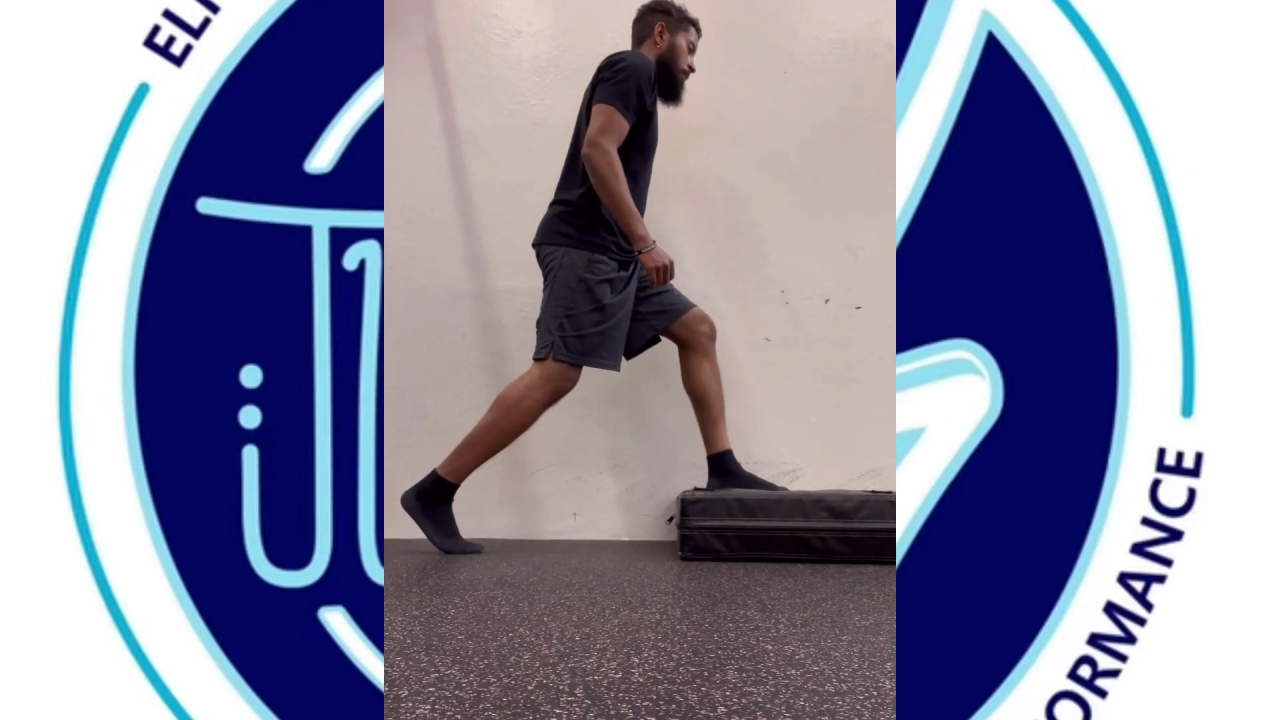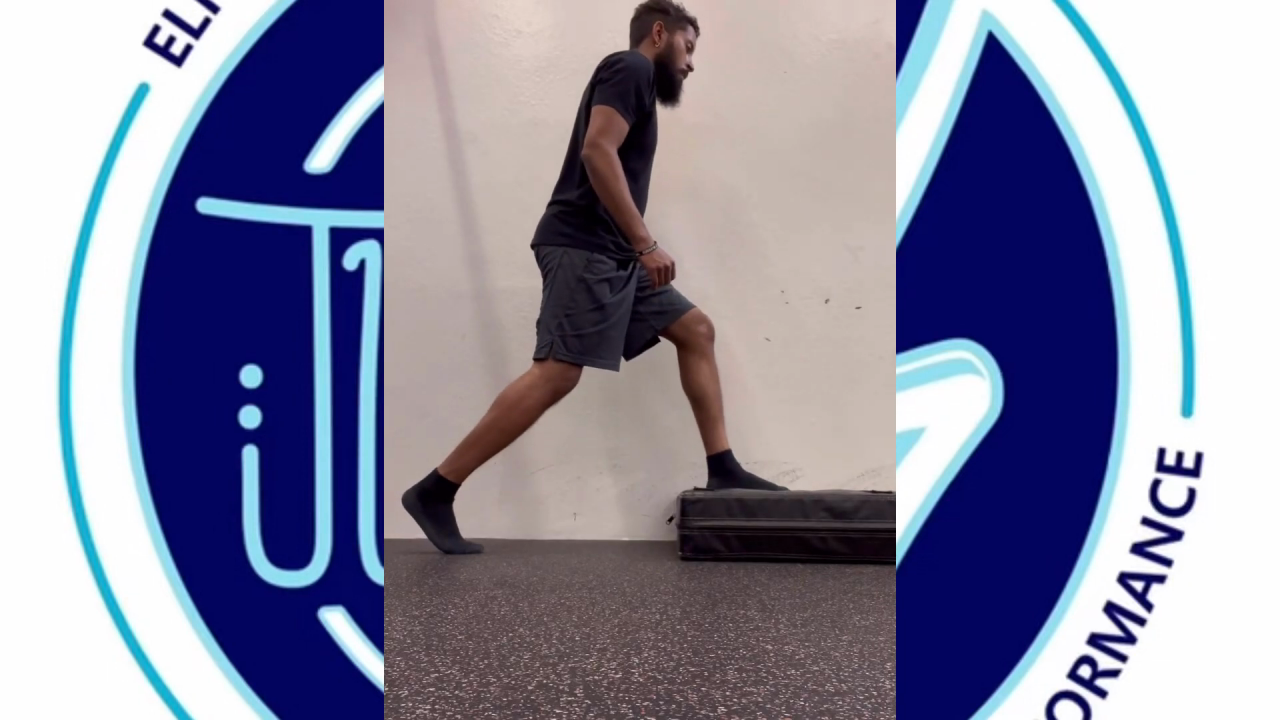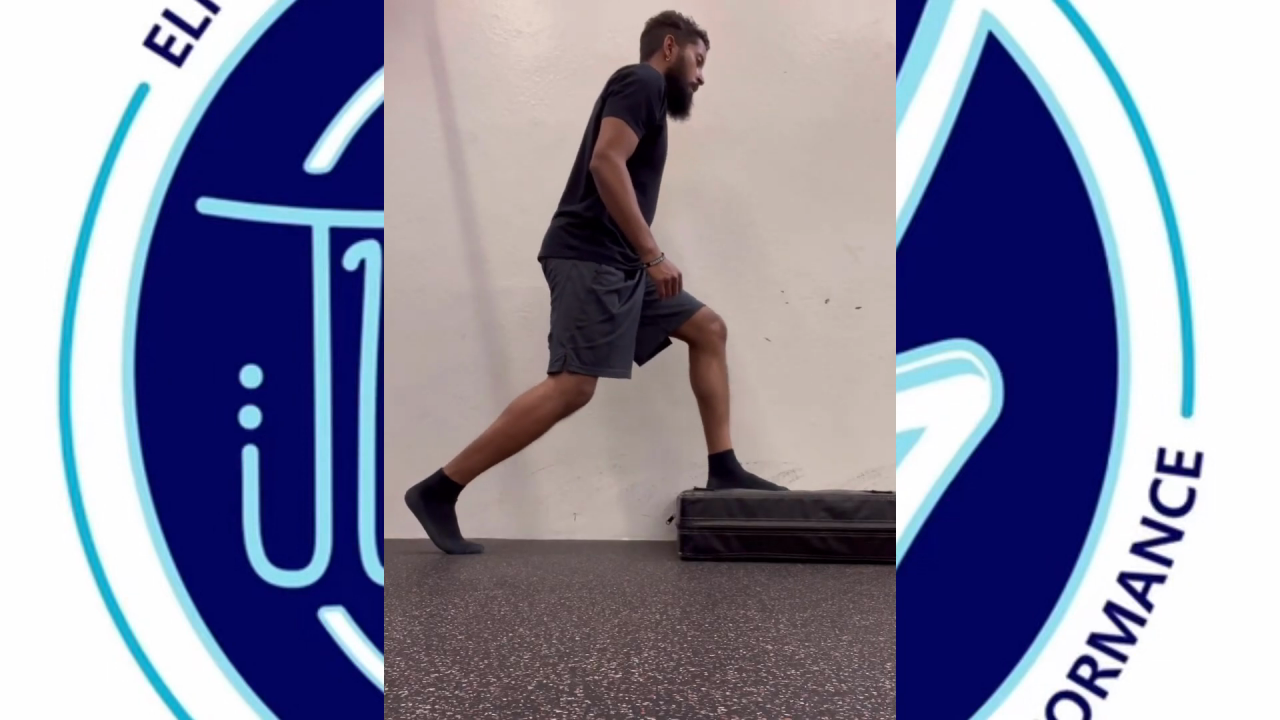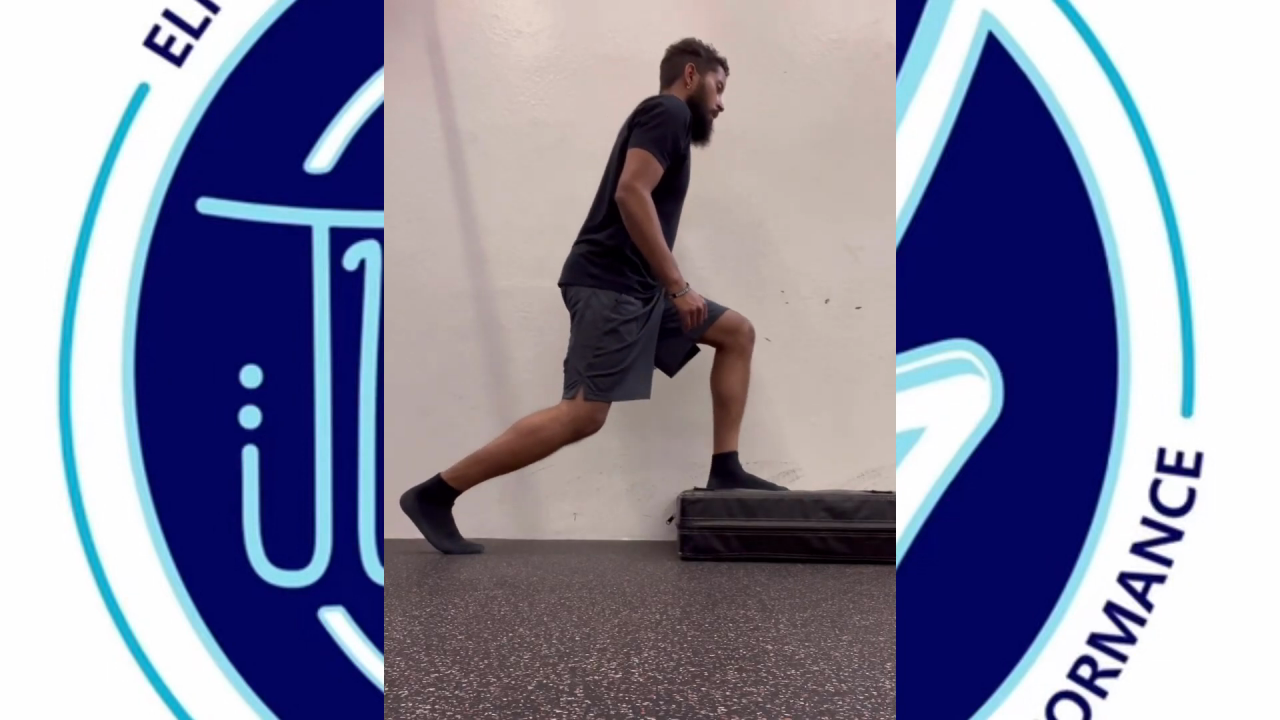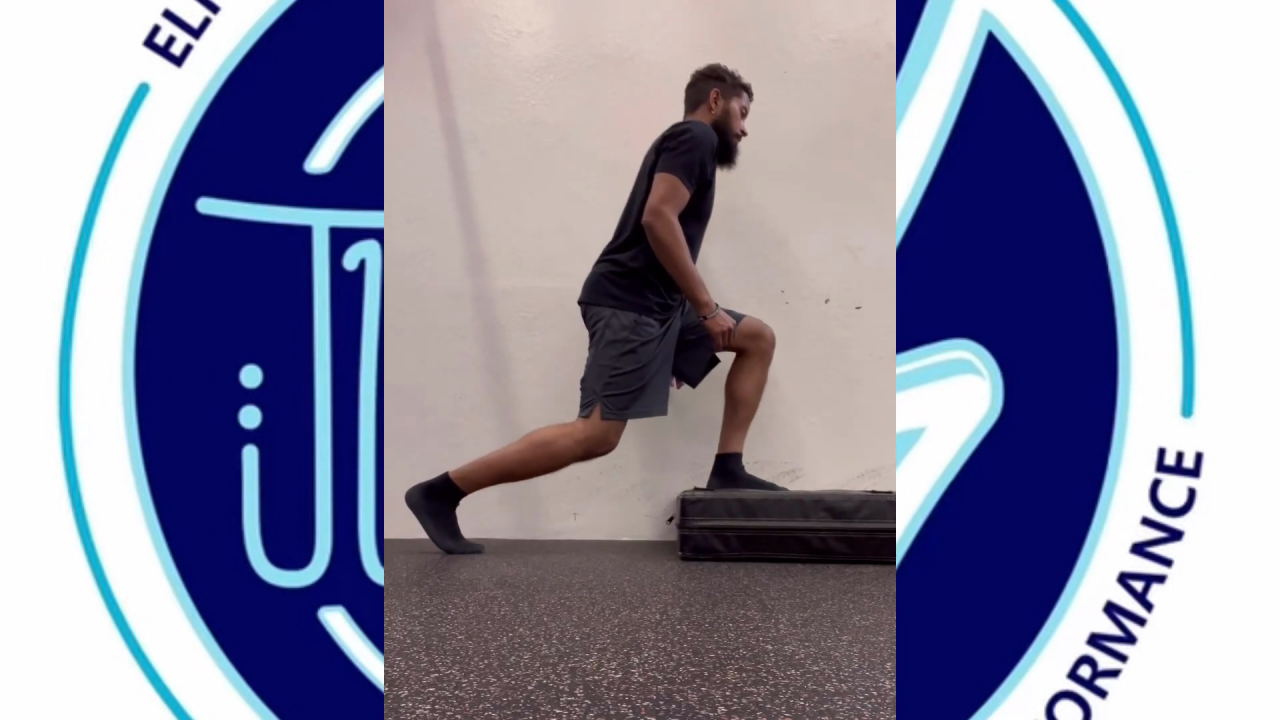
dt=0.3s
person 1, frame 1
left shoulder: (637, 81)
right shoulder: (632, 67)
right elbow: (597, 149)
right wrist: (645, 241)
left hip: (613, 253)
right hip: (584, 246)
left knee: (698, 330)
right knee: (555, 373)
left ankle: (723, 469)
right ankle: (433, 492)
person 1, frame 2
left shoulder: (636, 82)
right shoulder: (630, 67)
right elbow: (597, 150)
right wrist: (646, 243)
left hip: (610, 252)
right hip: (583, 246)
left knee: (696, 331)
right knee: (556, 373)
left ankle: (723, 469)
right ankle: (434, 491)
person 1, frame 3
left shoulder: (644, 94)
right shoulder: (642, 80)
right elbow: (605, 162)
right wrist: (653, 254)
left hip: (618, 262)
right hip: (590, 256)
left knee: (708, 329)
right knee: (572, 386)
left ankle: (723, 470)
right ankle: (438, 490)
person 1, frame 4
left shoulder: (665, 120)
right shoulder: (667, 110)
right elbow: (630, 193)
right wrist: (677, 285)
left hip: (635, 285)
right hip: (610, 283)
left knee: (737, 332)
right knee: (583, 414)
left ankle: (725, 470)
right ankle: (434, 494)
person 1, frame 5
left shoulder: (687, 145)
right shoulder: (695, 137)
right elbow: (658, 218)
left wrist: (670, 347)
right wrist: (707, 307)
left hip: (656, 303)
right hip: (630, 303)
left knee: (759, 338)
right knee: (596, 435)
left ankle: (727, 470)
right ankle: (441, 492)
